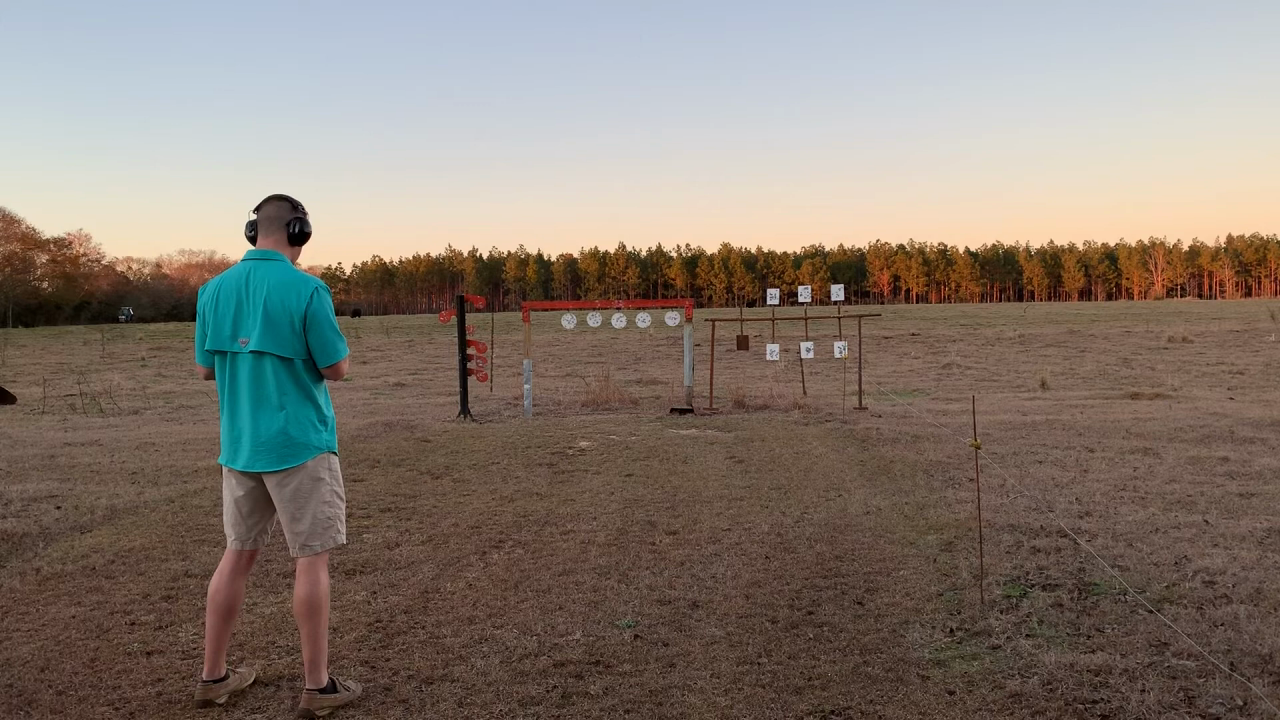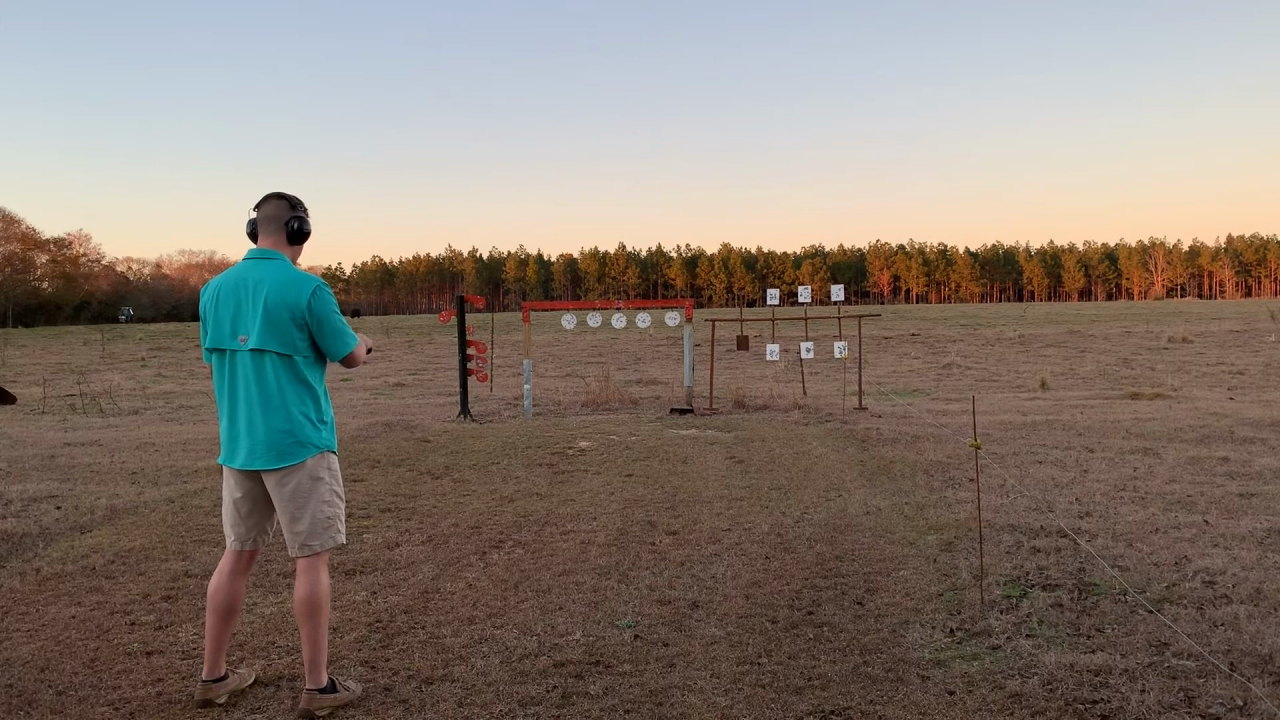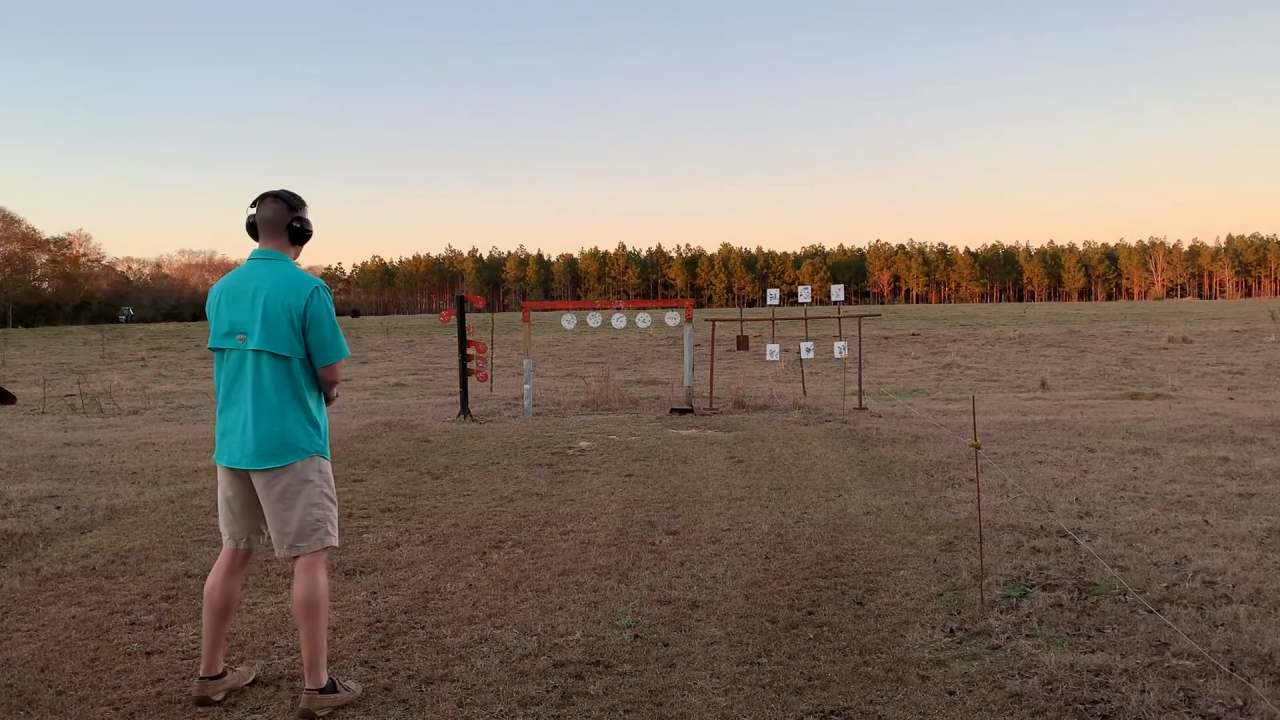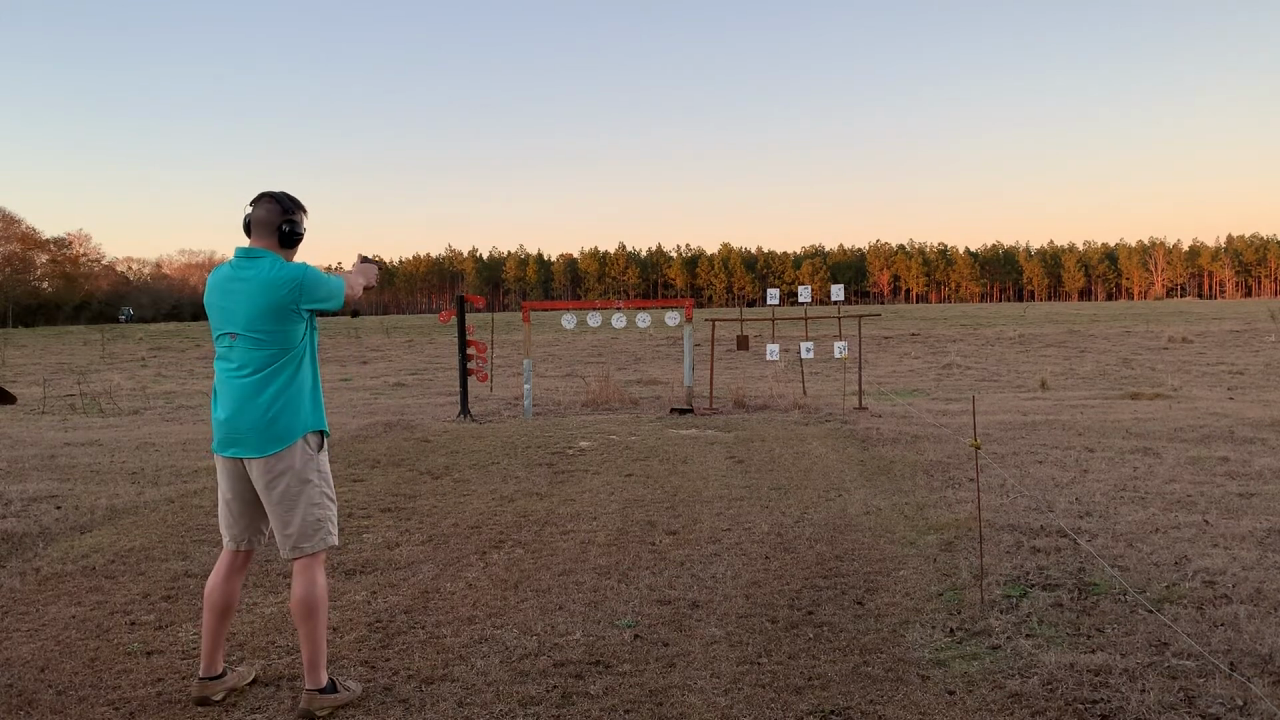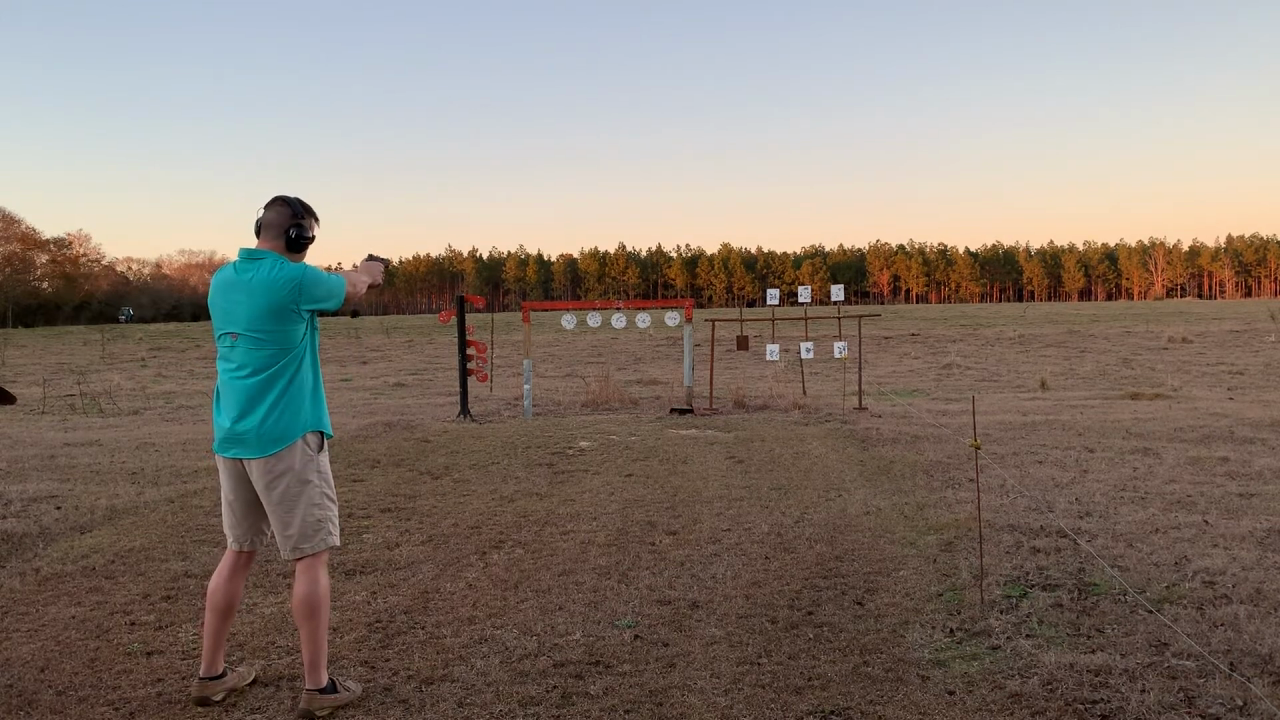
dt=1s
person 1, frame 1
left shoulder: (214, 289)
right shoulder: (306, 289)
left elbow: (205, 369)
right elbow: (336, 369)
right wrist: (319, 351)
left hip: (239, 446)
right hip: (300, 445)
left knee: (238, 553)
right knee: (312, 558)
left ankle: (213, 676)
person 1, frame 2
left shoulder: (215, 289)
right shoulder: (307, 288)
right elbow: (351, 358)
right wrist: (361, 342)
left hip: (239, 445)
right hip: (298, 444)
left knee: (238, 554)
right knee: (311, 559)
left ankle: (213, 676)
person 1, frame 3
left shoulder: (222, 289)
right shoulder: (307, 288)
right elbow: (333, 373)
right wrist: (325, 390)
left hip: (234, 443)
right hip: (292, 444)
left knee: (234, 553)
right knee: (310, 559)
left ankle: (211, 674)
person 1, frame 4
left shoulder: (218, 280)
right shoulder: (293, 280)
right elbow: (347, 291)
left wrist: (345, 275)
right wrist: (360, 275)
left hip: (231, 437)
right hip: (285, 437)
left knee: (235, 552)
right knee: (308, 558)
left ankle: (211, 674)
person 1, frame 5
left shoulder: (223, 279)
right shoulder: (295, 279)
right elbow: (349, 289)
left wrist: (351, 276)
right wrist: (367, 273)
left hip: (232, 437)
right hip: (286, 438)
left knee: (238, 551)
right knee: (311, 556)
left ankle: (211, 674)
